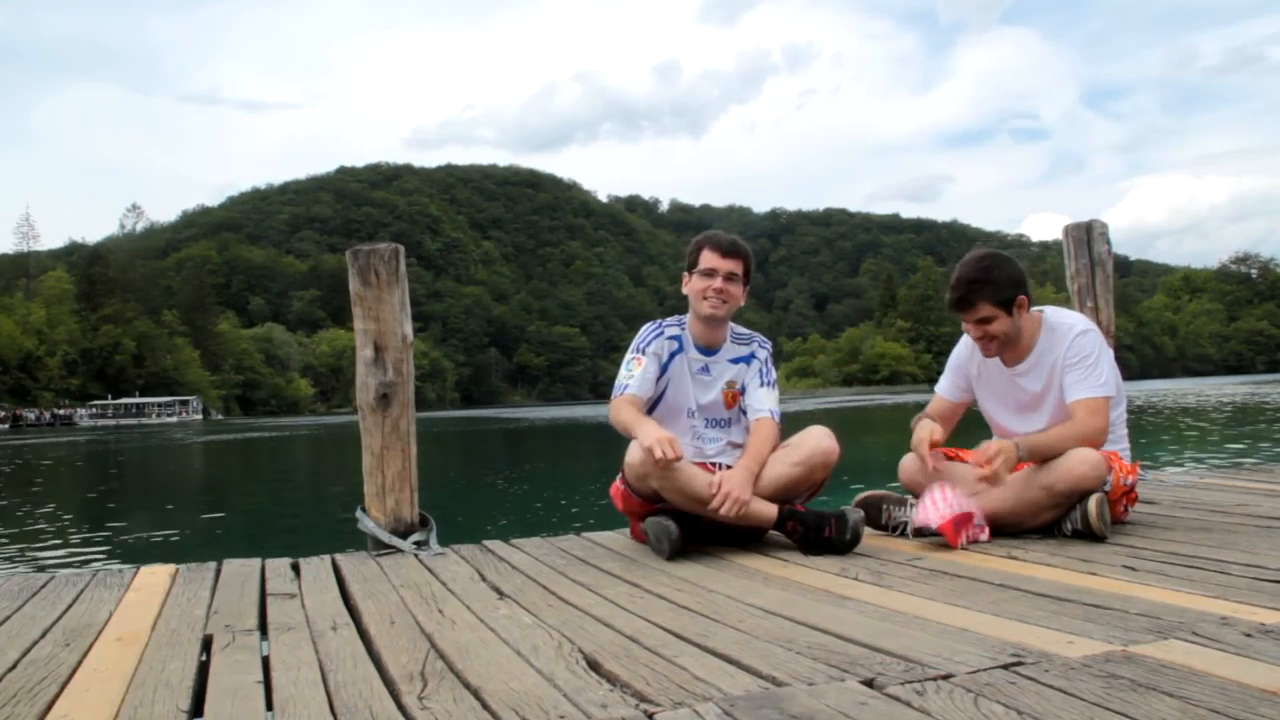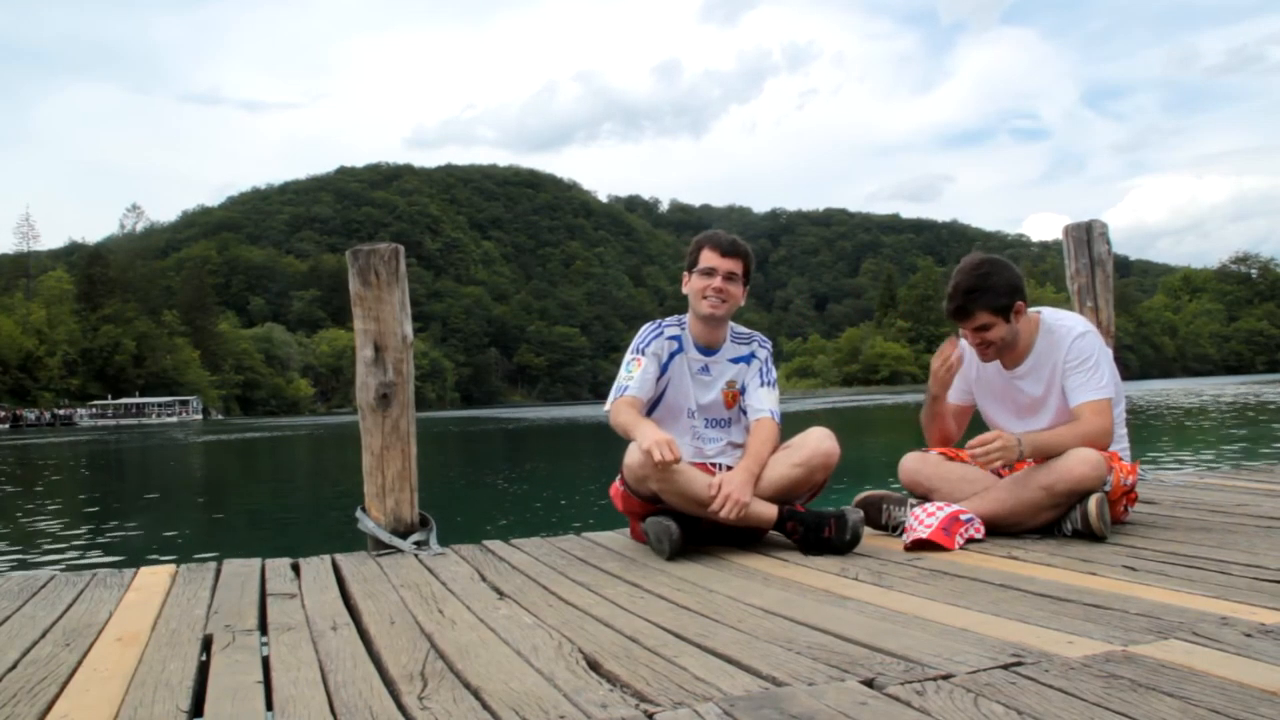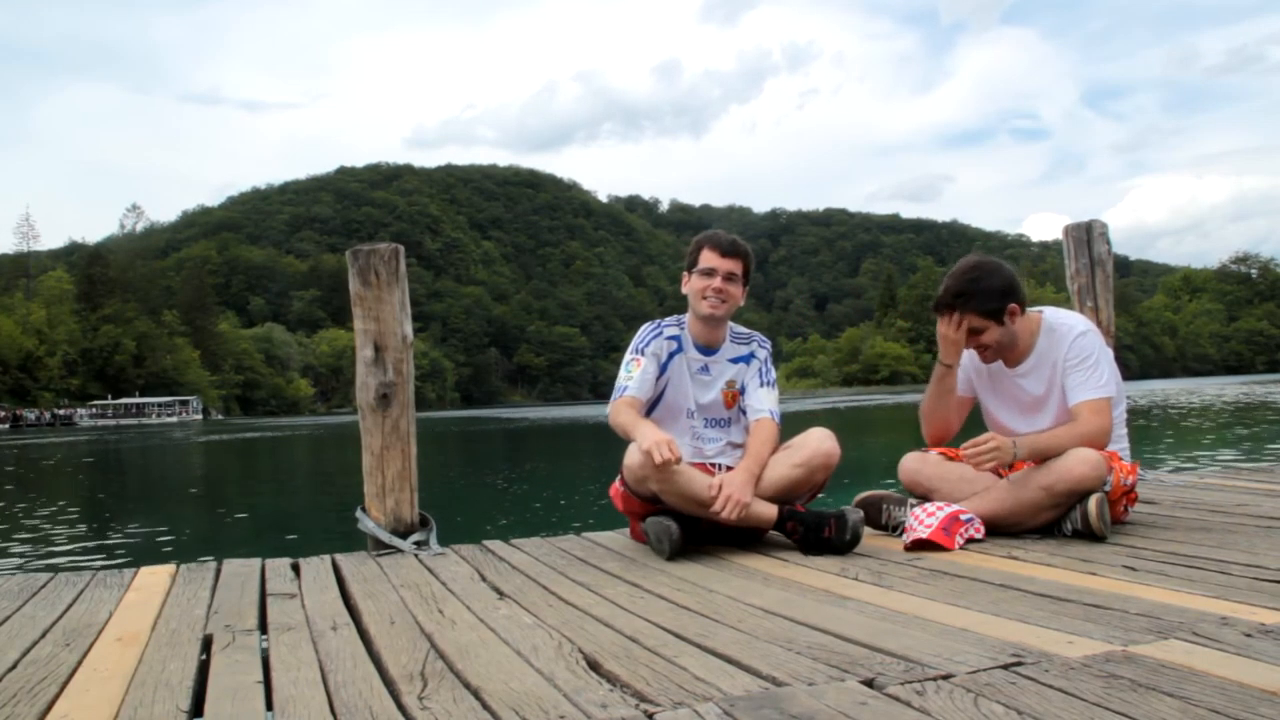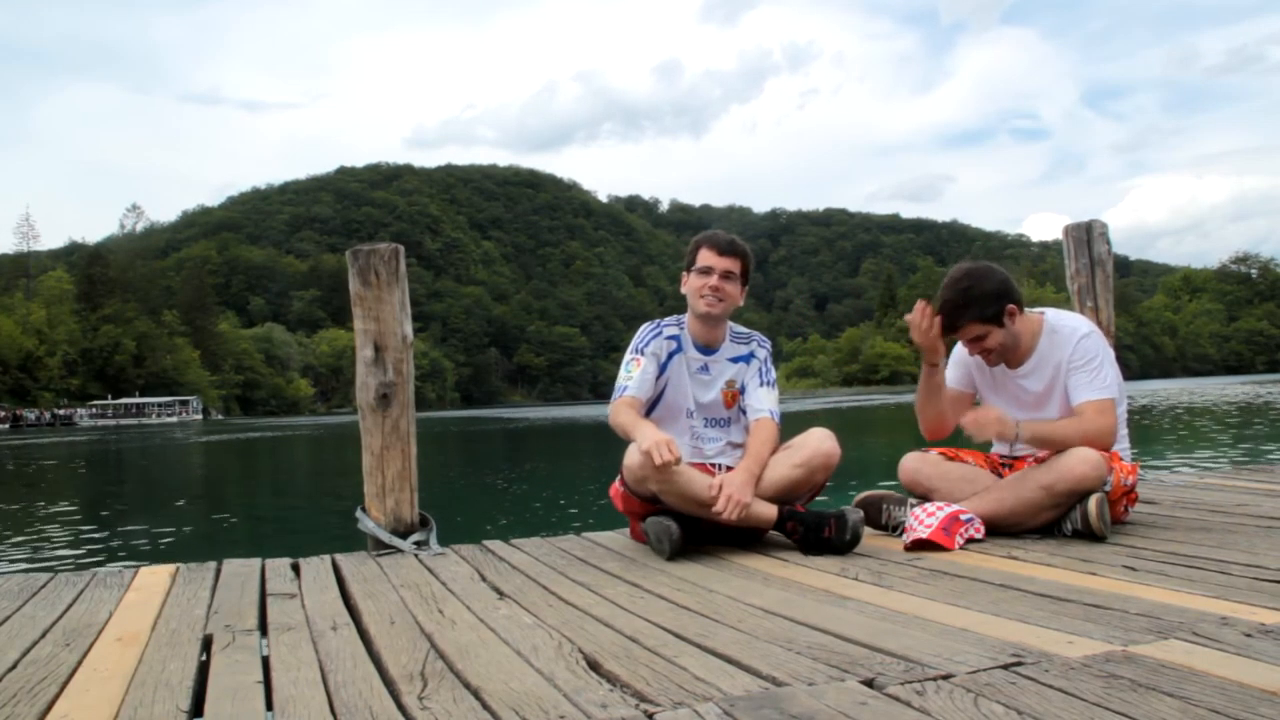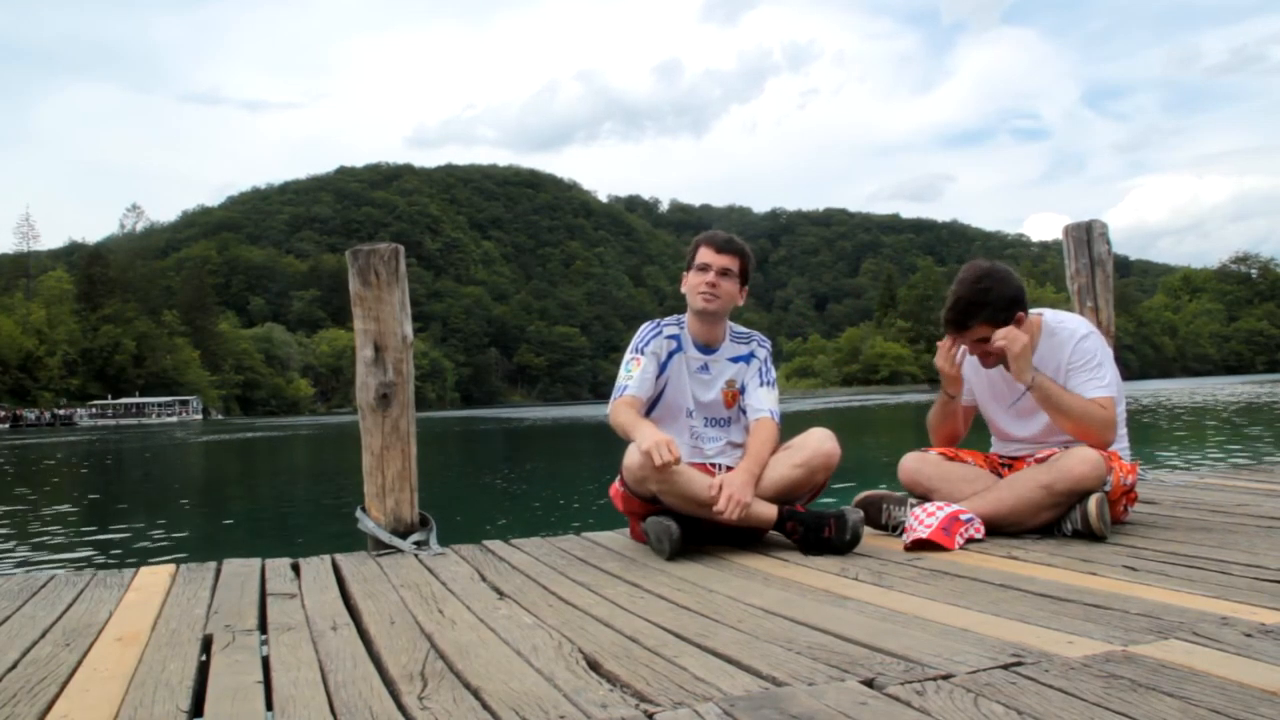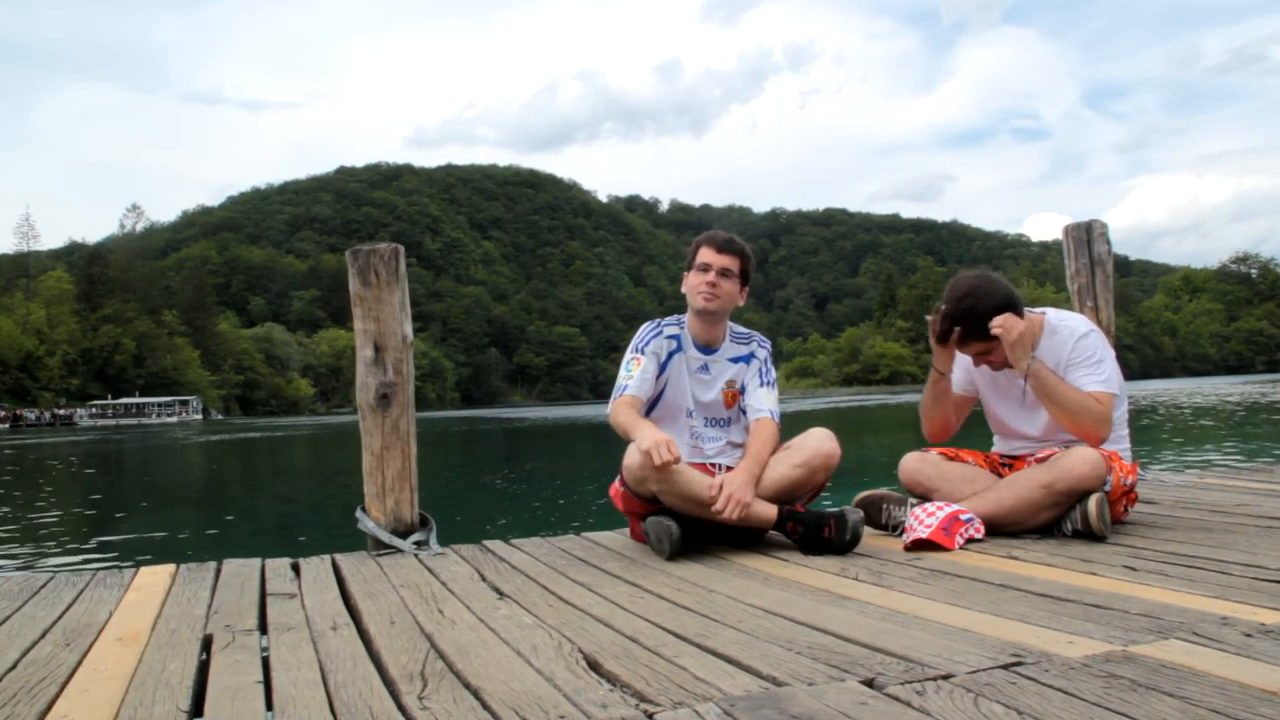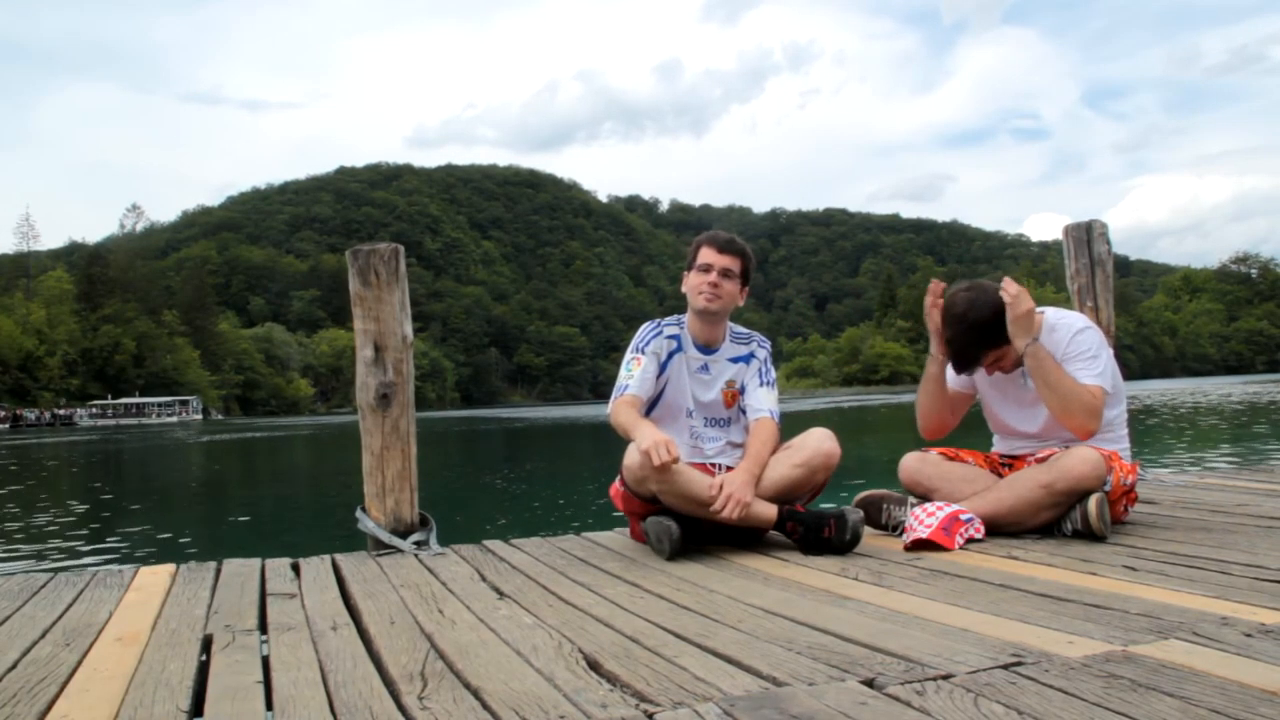
dt=0.2s
person 1, frame 1
left shoulder: (755, 349)
right shoulder: (657, 337)
left elbow: (765, 421)
right elbow: (621, 407)
left wrist: (744, 472)
right wrist: (646, 428)
left hip: (731, 482)
right hip: (666, 489)
left knee: (821, 443)
right knee: (643, 457)
left ankle: (685, 523)
right ankle: (792, 521)
person 1, frame 2
left shoulder: (755, 349)
right shoulder: (657, 337)
left elbow: (765, 421)
right elbow: (621, 409)
left wrist: (744, 474)
right wrist: (646, 430)
left hip: (732, 481)
right hip: (667, 485)
left knee: (822, 444)
right knee: (642, 458)
left ankle: (687, 523)
right ankle: (794, 522)
person 1, frame 3
left shoulder: (754, 349)
right shoulder: (656, 337)
left elbow: (765, 421)
right elbow: (621, 409)
left wrist: (745, 475)
right wrist: (645, 431)
left hip: (732, 480)
right hip: (668, 484)
left knee: (822, 444)
right knee: (641, 459)
left ankle: (686, 523)
right ankle: (794, 522)
person 1, frame 4
left shoulder: (753, 349)
right shoulder: (656, 337)
left elbow: (765, 421)
right elbow: (621, 409)
left wrist: (745, 475)
right wrist: (645, 431)
left hip: (731, 480)
right hip: (666, 486)
left knee: (822, 445)
right knee: (641, 459)
left ankle: (687, 523)
right ankle: (793, 522)
person 1, frame 5
left shoulder: (753, 349)
right shoulder: (656, 337)
left elbow: (765, 421)
right elbow: (621, 408)
left wrist: (744, 475)
right wrist: (645, 430)
left hip: (732, 479)
right hip: (668, 481)
left knee: (822, 445)
right knee: (641, 459)
left ankle: (687, 523)
right ankle: (792, 521)
person 1, frame 6
left shoulder: (754, 349)
right shoulder: (656, 337)
left elbow: (765, 421)
right elbow: (622, 408)
left wrist: (745, 475)
right wrist: (645, 431)
left hip: (732, 480)
right hip: (668, 483)
left knee: (823, 445)
right knee: (640, 460)
left ankle: (686, 523)
right ankle: (793, 521)
person 1, frame 7
left shoulder: (754, 349)
right shoulder: (656, 336)
left elbow: (765, 420)
right elbow: (622, 407)
left wrist: (745, 475)
right wrist: (645, 431)
left hip: (732, 480)
right hip: (669, 483)
left knee: (822, 445)
right knee: (640, 460)
left ankle: (687, 523)
right ankle: (793, 521)
person 2, frame 1
left shoulder: (1075, 335)
right shoulder: (970, 348)
left elbow: (1092, 430)
right elbow: (940, 422)
left wrist: (1016, 448)
right wrist: (924, 425)
left hip: (1095, 469)
right hip: (1015, 472)
left knee: (1083, 465)
right knee: (912, 467)
right ankle: (1061, 514)
person 2, frame 2
left shoulder: (1074, 336)
right shoulder: (967, 352)
left elbow: (1098, 432)
right elbow: (940, 441)
left wrist: (1020, 445)
right wrist: (936, 392)
left hip: (1094, 469)
right hip: (1014, 472)
left knee: (1084, 465)
right knee: (914, 466)
right ankle: (1061, 512)
person 2, frame 3
left shoulder: (1074, 335)
right shoulder: (971, 349)
left elbow: (1097, 432)
right elbow: (937, 432)
left wrist: (1016, 448)
right wrist: (947, 360)
left hip: (1091, 468)
right hip: (1011, 473)
left knee: (1084, 466)
right knee: (914, 466)
right ankle: (1061, 514)
person 2, frame 4
left shoulder: (1076, 337)
right shoulder: (971, 351)
left elbow: (1103, 434)
right elbow: (934, 430)
left wrist: (1018, 430)
right wrist: (931, 361)
left hip: (1086, 468)
right hip: (1012, 470)
left knee: (1085, 464)
right knee: (915, 466)
right ankle: (1060, 512)
person 2, frame 5
left shoulder: (1076, 338)
right shoulder: (966, 351)
left elbow: (1103, 434)
right elbow: (946, 442)
left wrist: (1029, 375)
right wrist: (951, 389)
left hip: (1086, 467)
right hip: (1012, 470)
left knee: (1084, 466)
right knee: (915, 466)
right ankle: (1062, 514)
person 2, frame 6
left shoulder: (1077, 336)
right shoulder: (977, 349)
left elbow: (1096, 431)
right elbow: (937, 431)
left wrist: (1027, 363)
right wrist: (942, 365)
left hip: (1088, 468)
right hip: (1014, 470)
left knee: (1083, 466)
right knee: (915, 466)
right ankle: (1061, 514)
person 2, frame 7
left shoulder: (1074, 333)
right shoulder: (978, 352)
left elbow: (1085, 423)
right elbow: (932, 428)
left wrist: (1028, 344)
right wrist: (937, 349)
left hip: (1091, 466)
right hip: (1012, 470)
left knee: (1083, 466)
right knee: (914, 466)
right ankle: (1061, 514)
